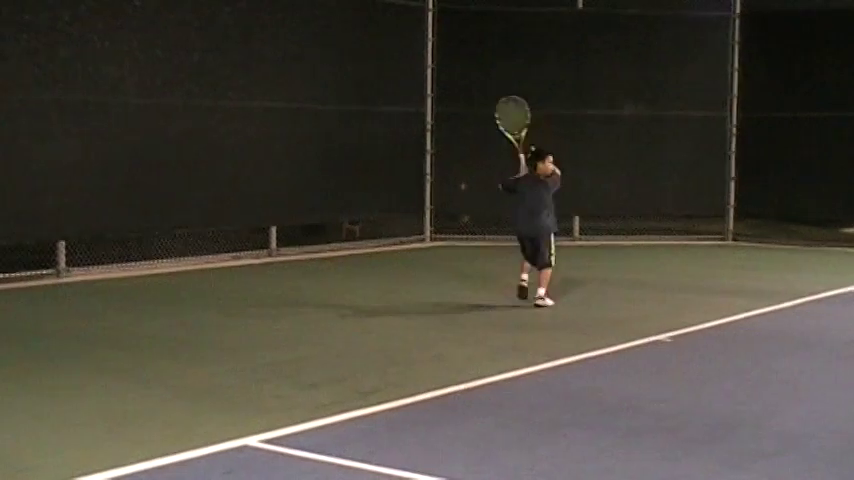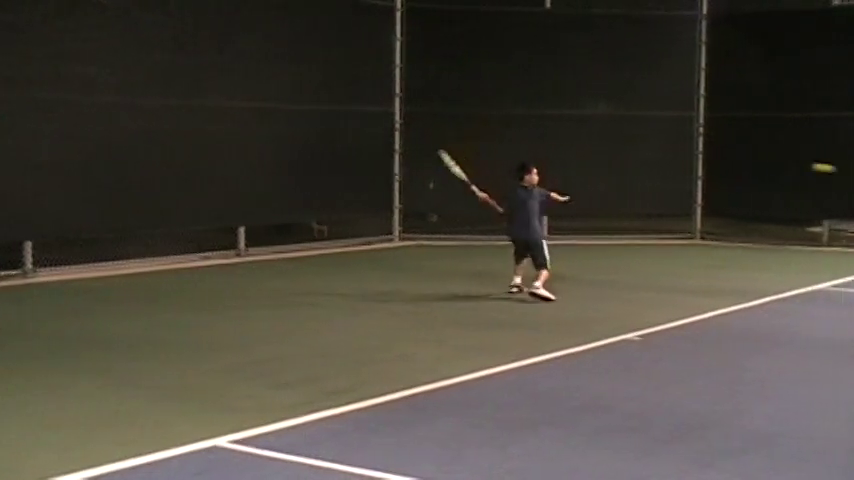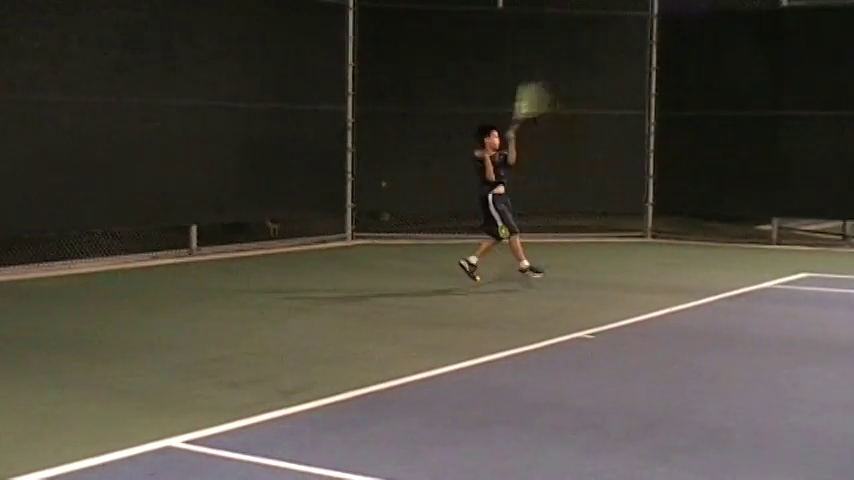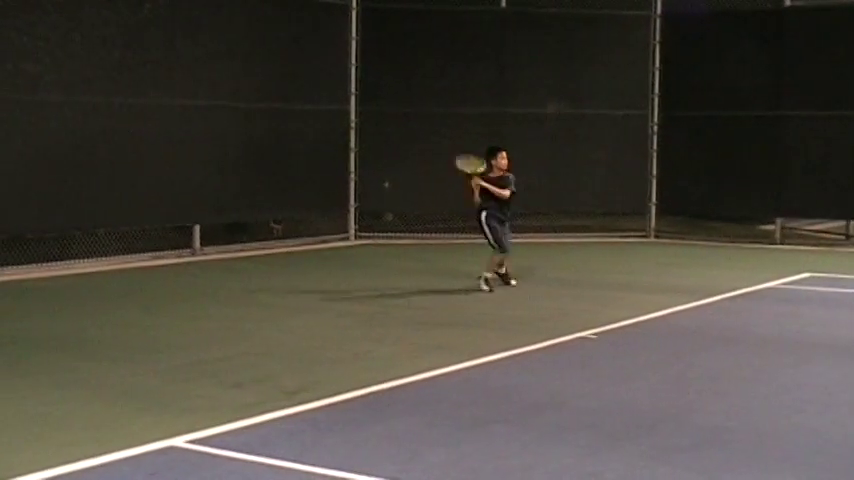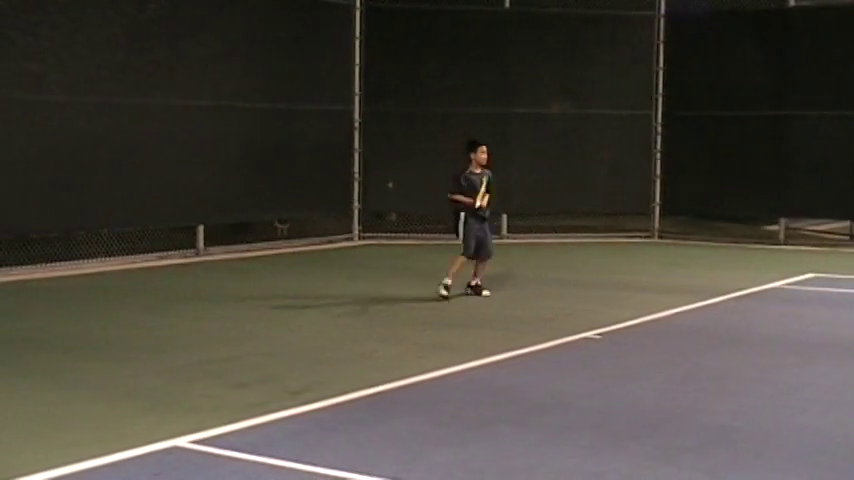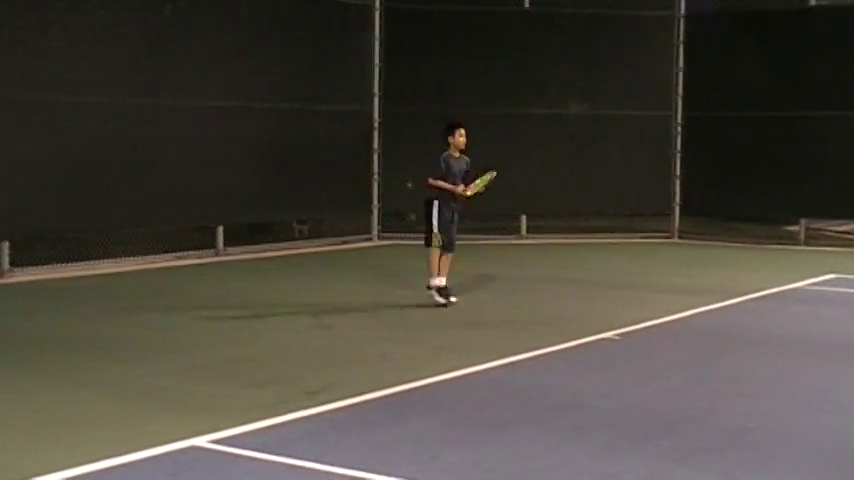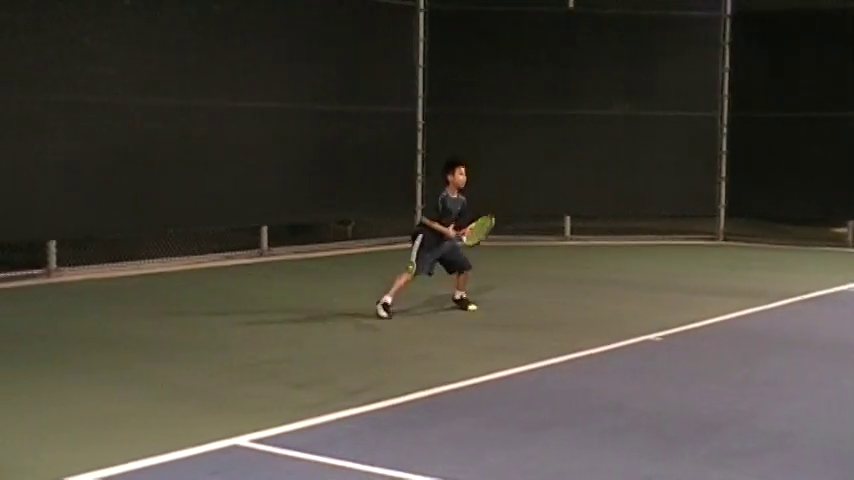
dt=0.4s
person 1, frame 1
left shoulder: (521, 181)
right shoulder: (549, 183)
left elbow: (503, 186)
right elbow: (558, 174)
left wrist: (521, 173)
left hip: (522, 228)
right hip: (542, 229)
left knee: (529, 257)
right knee: (546, 264)
left ankle: (523, 282)
right ankle: (541, 296)
person 1, frame 2
left shoulder: (513, 194)
right shoulder: (537, 192)
left elbow: (505, 212)
right elbow: (551, 195)
left wrist: (487, 199)
right wrist: (562, 198)
left hip: (516, 235)
right hip: (534, 235)
left knee: (520, 256)
right knee: (543, 268)
left ankle: (515, 283)
right ankle: (537, 287)
person 1, frame 3
left shoulder: (500, 155)
right shoulder: (480, 158)
left elbow: (512, 160)
right elbow: (490, 179)
left wrist: (511, 140)
right wrist: (486, 159)
left hip: (501, 198)
right hip: (492, 199)
left knee: (496, 236)
right knee: (512, 232)
left ankle: (471, 262)
right ankle: (524, 265)
person 1, frame 4
left shoulder: (508, 178)
right shoulder: (483, 178)
left elbow: (505, 194)
right elbow: (477, 203)
left wrist: (485, 184)
right wrist: (476, 188)
left hip: (502, 218)
right hip: (487, 217)
left knee: (503, 249)
right knee: (502, 248)
left ankle: (500, 271)
right ankle: (486, 276)
person 1, frame 5
left shoulder: (487, 175)
right shoulder: (463, 175)
right elbow: (451, 195)
left wrist: (484, 201)
right wrist: (470, 201)
left hip: (482, 217)
right hip: (466, 216)
left knee: (486, 252)
right knee: (467, 252)
left ankle: (474, 284)
right ankle: (446, 284)
person 1, frame 6
left shoulder: (465, 161)
right shoulder: (444, 159)
right elbow: (432, 180)
left wrist: (464, 190)
right wrist: (453, 188)
left hip: (453, 206)
right hip: (438, 204)
left knee: (449, 248)
right knee: (437, 244)
left ankle: (442, 284)
right ankle: (434, 285)
person 1, frame 7
left shoulder: (462, 200)
right shoulder: (441, 198)
left elbow: (459, 224)
right elbow: (426, 219)
left wrist: (461, 231)
right wrist: (445, 230)
left hip: (445, 240)
right hip: (426, 238)
left knee: (464, 266)
right knee: (412, 270)
left ankle: (459, 297)
right ankle: (385, 302)
